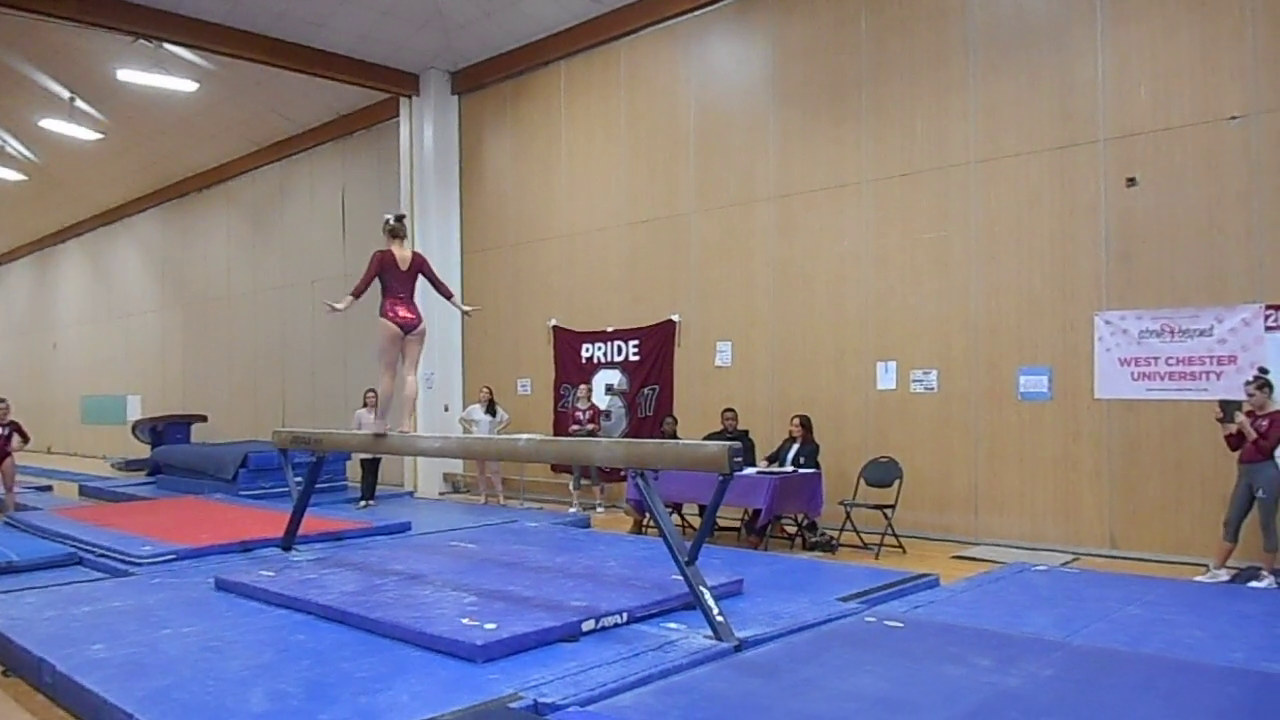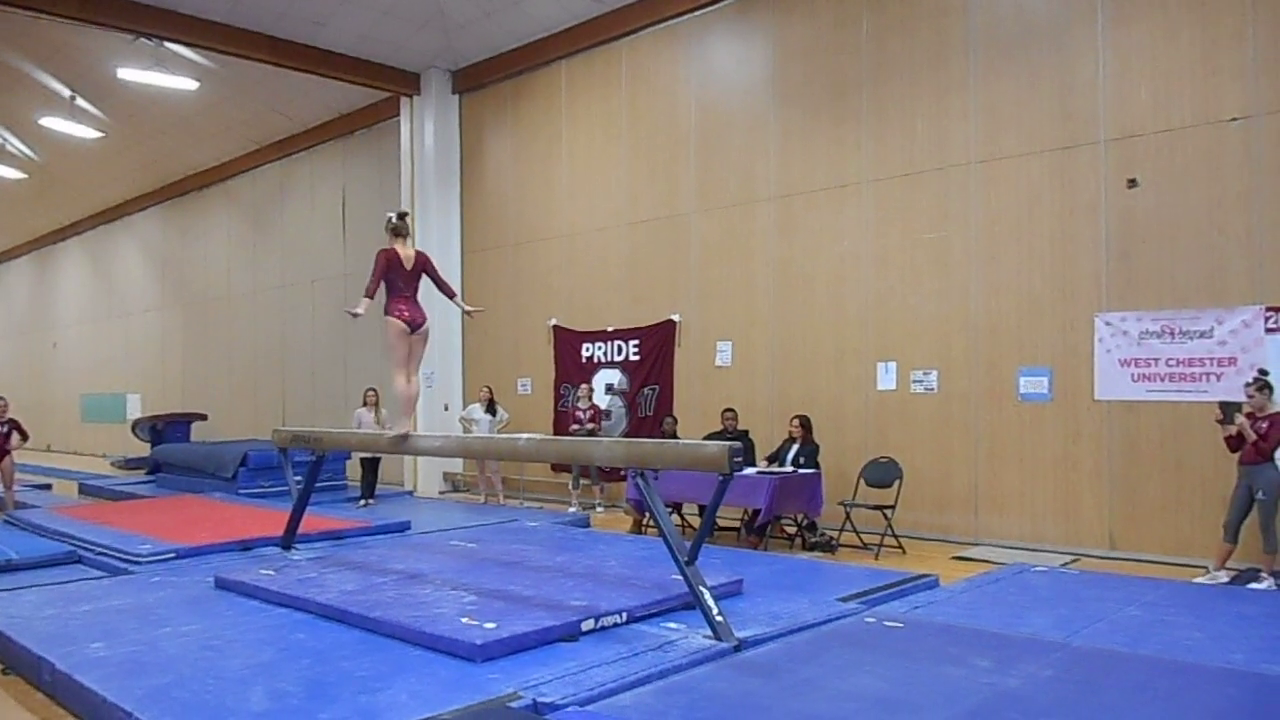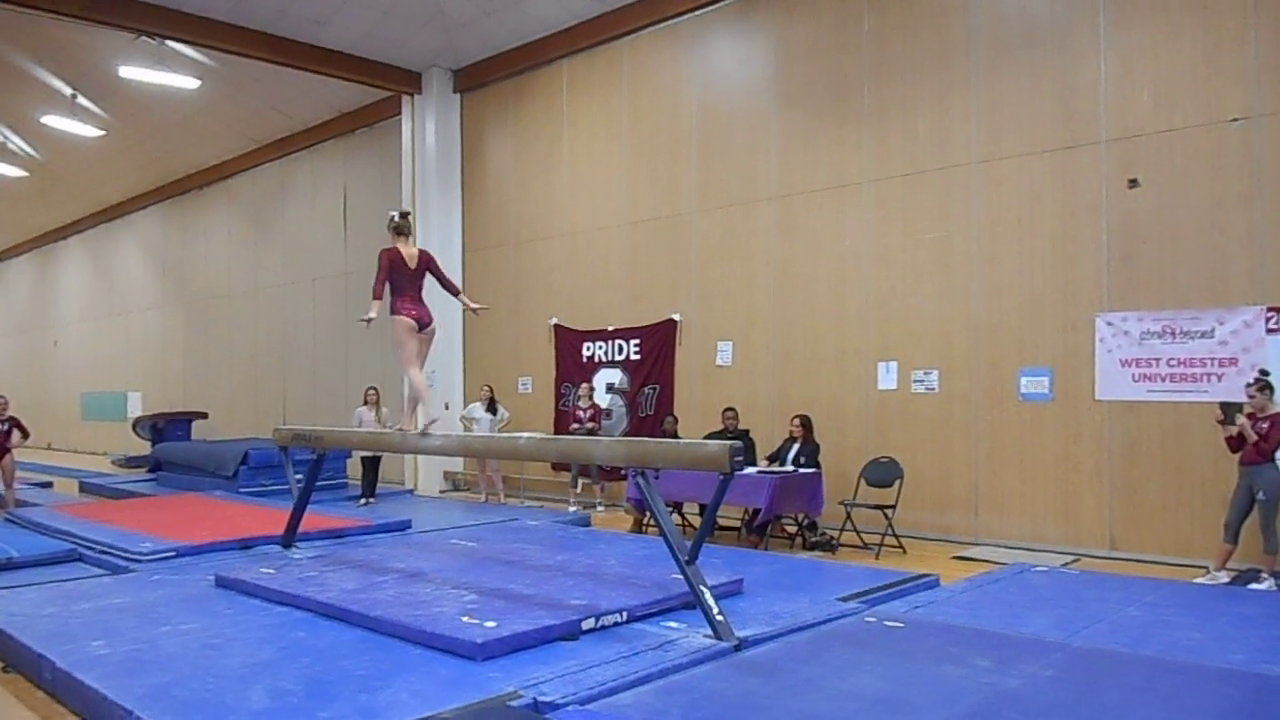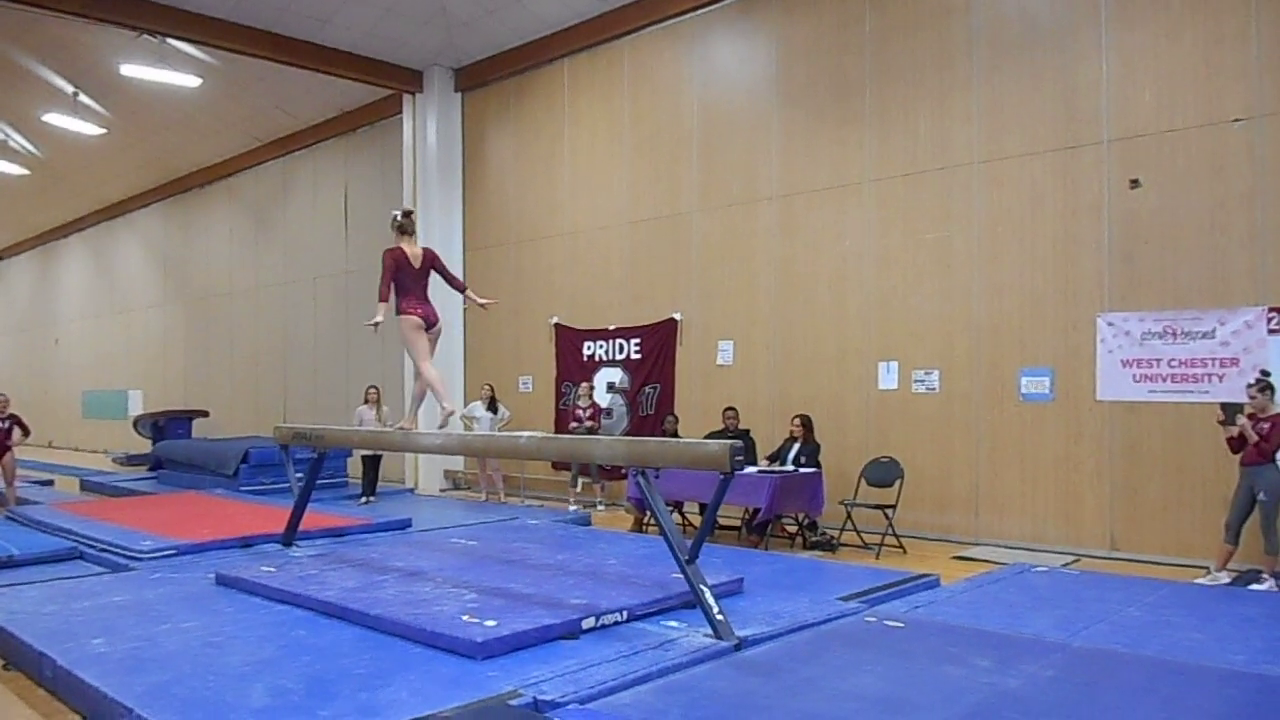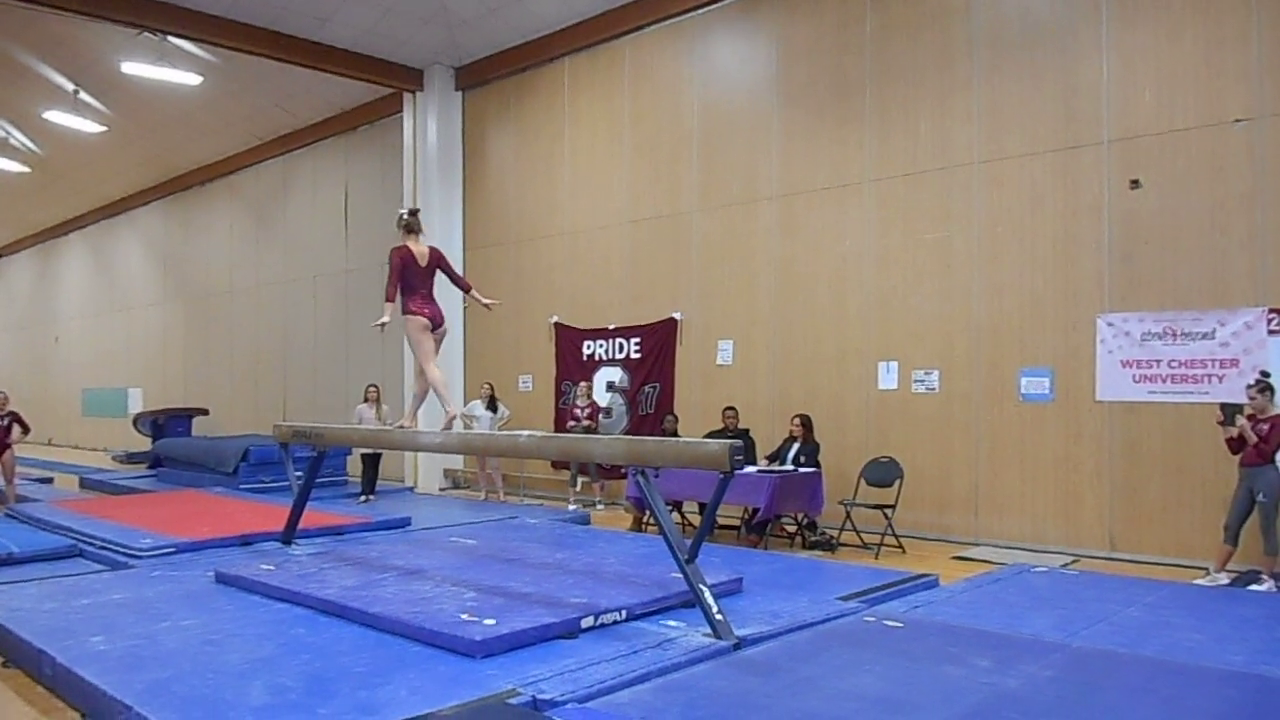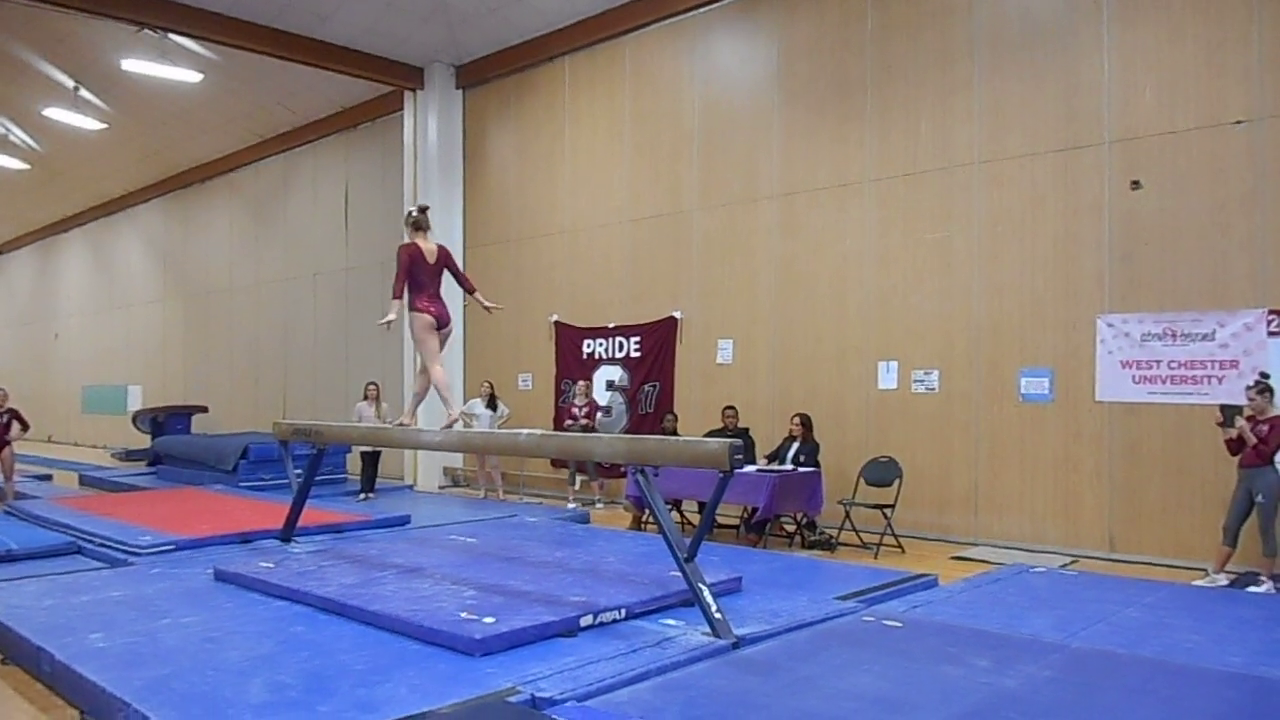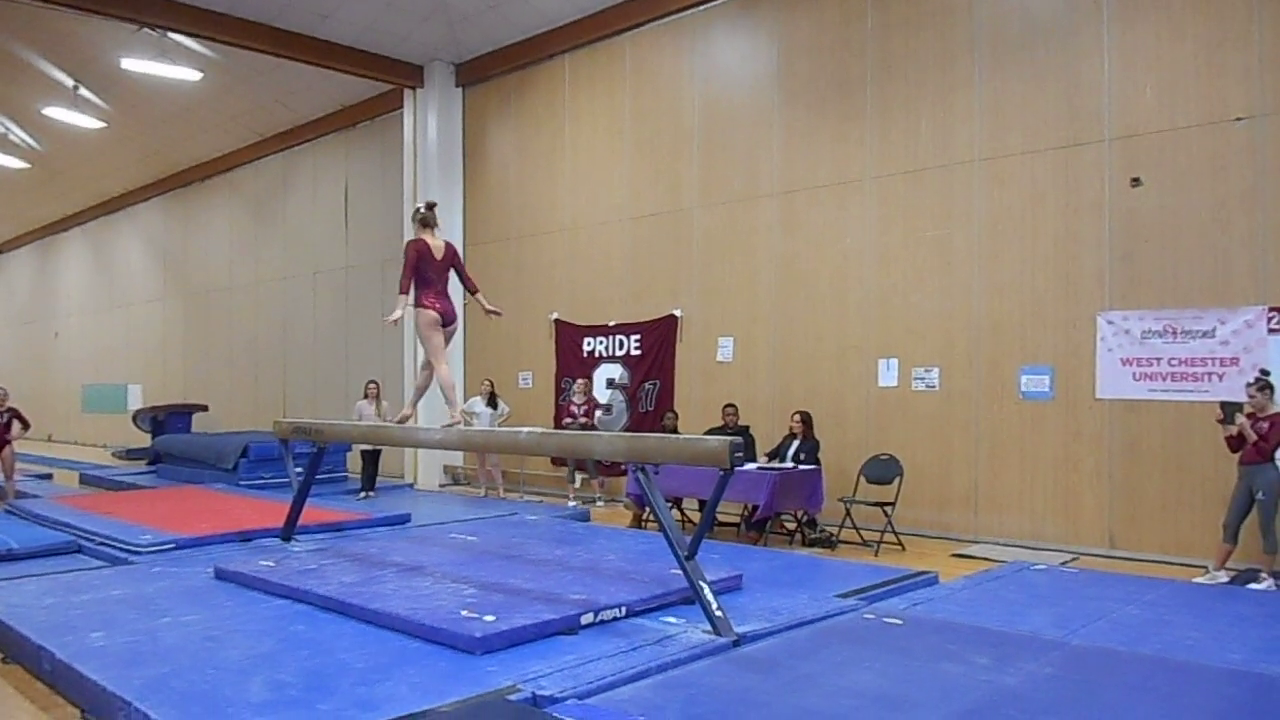
dt=0.1s
person 1, frame 1
left shoulder: (380, 256)
right shoulder: (417, 258)
left elbow: (365, 282)
right elbow: (438, 284)
left wrist: (344, 305)
right wrist: (460, 306)
left hip: (390, 317)
right hip: (414, 318)
left knee: (387, 374)
right knee: (411, 374)
left ankle: (381, 422)
right ankle: (406, 423)
person 1, frame 2
left shoulder: (385, 255)
right shoulder: (420, 257)
left elbow: (375, 282)
right elbow: (441, 283)
left wrist: (362, 308)
right wrist: (463, 306)
left hip: (397, 316)
right hip: (419, 316)
left knee: (400, 372)
right knee: (413, 374)
left ankle: (401, 423)
right ankle: (406, 422)
person 1, frame 3
left shoulder: (388, 254)
right shoulder: (424, 255)
left elbow: (380, 282)
right elbow: (445, 282)
left wrist: (374, 312)
right wrist: (468, 304)
left hip: (402, 315)
right hip: (425, 315)
left knee: (412, 369)
right knee: (416, 370)
left ankle: (430, 411)
right ankle: (409, 421)
person 1, frame 4
left shoulder: (392, 254)
right shoulder: (428, 254)
left elbow: (385, 284)
right elbow: (451, 279)
left wrist: (380, 315)
right wrist: (475, 299)
left hip: (409, 315)
right hip: (430, 314)
left knee: (424, 366)
right knee: (421, 370)
left ankle: (446, 405)
right ankle: (409, 420)
person 1, frame 5
left shoulder: (398, 253)
right shoulder: (434, 252)
left elbow: (393, 283)
right elbow: (456, 278)
left wrist: (387, 315)
right wrist: (480, 299)
left hip: (415, 314)
right hip: (436, 314)
left knee: (429, 366)
right knee: (422, 370)
left ankle: (449, 408)
right ankle: (409, 418)
person 1, frame 6
left shoulder: (407, 250)
right shoulder: (442, 250)
left elbow: (400, 280)
right elbow: (461, 279)
left wrist: (394, 312)
right wrist: (483, 302)
left hip: (421, 312)
right hip: (442, 313)
left knee: (433, 366)
right knee: (425, 368)
left ankle: (452, 410)
right ankle: (408, 415)
person 1, frame 7
left shoulder: (414, 246)
right shoulder: (449, 248)
left elbow: (407, 276)
right elbow: (465, 279)
left wrist: (400, 308)
right wrist: (485, 304)
left hip: (428, 309)
right hip: (448, 310)
left knee: (439, 363)
right knee: (429, 362)
left ankle: (455, 413)
right ankle: (410, 408)
person 2, frame 1
right shoulder: (1249, 415)
right elbow: (1234, 445)
left wrist: (1246, 428)
right wrist: (1225, 425)
right hip: (1245, 473)
right knee: (1231, 522)
right ankle: (1218, 569)
person 2, frame 2
right shoulder: (1249, 417)
right elbow: (1234, 447)
left wrist: (1246, 429)
right wrist: (1225, 426)
right hip: (1244, 475)
right knee: (1231, 523)
right ankle: (1217, 571)
person 2, frame 3
right shoulder: (1250, 417)
right elbow: (1234, 448)
left wrist: (1247, 430)
right wrist: (1225, 427)
right hip: (1245, 475)
right knee: (1231, 524)
right ankle: (1217, 571)
person 2, frame 4
right shoulder: (1250, 417)
right elbow: (1235, 448)
left wrist: (1248, 430)
right wrist: (1227, 427)
right hip: (1246, 476)
right knee: (1232, 524)
right ankle: (1218, 572)
person 2, frame 5
right shoulder: (1251, 419)
right elbow: (1235, 449)
left wrist: (1247, 431)
right wrist: (1226, 428)
right hip: (1245, 477)
right knee: (1231, 525)
right ankle: (1218, 573)
person 2, frame 6
right shoulder: (1250, 420)
right elbow: (1234, 450)
left wrist: (1246, 432)
right wrist: (1226, 429)
right hip: (1244, 478)
right knee: (1230, 526)
right ankle: (1217, 574)
person 2, frame 7
right shoulder: (1250, 416)
right elbow: (1234, 447)
left wrist: (1247, 429)
right wrist: (1225, 426)
right hip: (1245, 475)
right knee: (1230, 524)
right ankle: (1217, 571)
